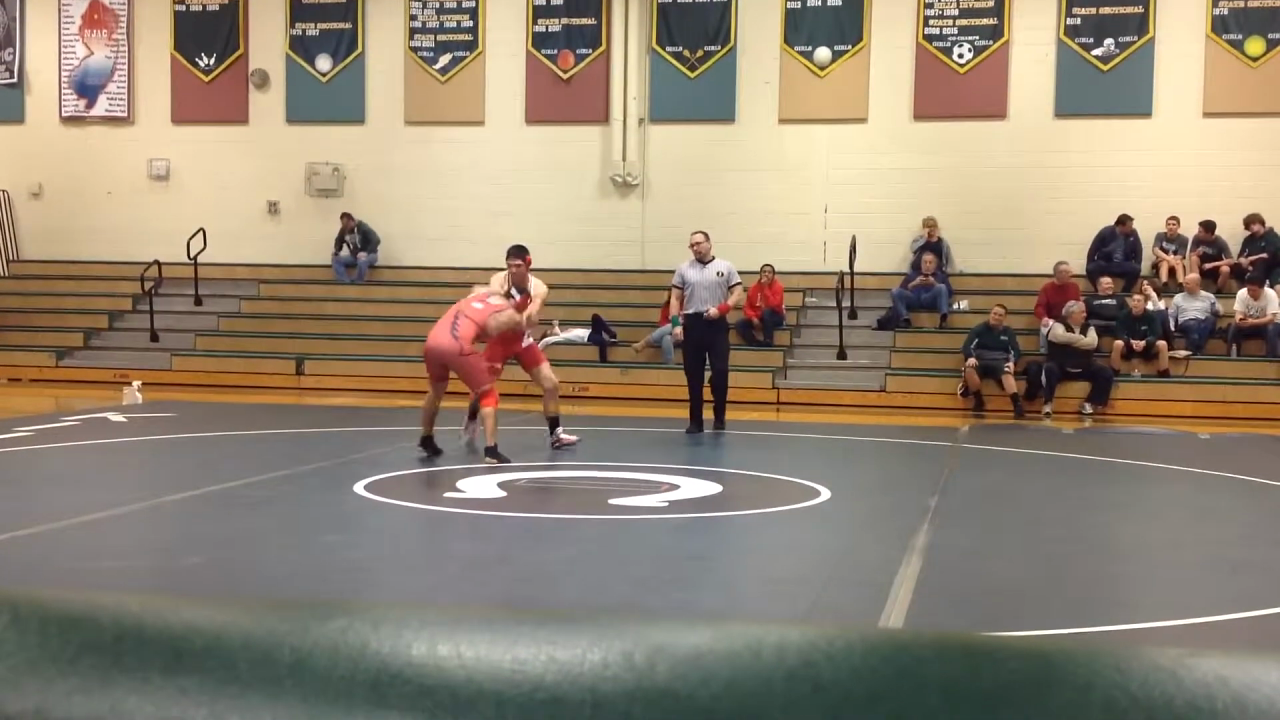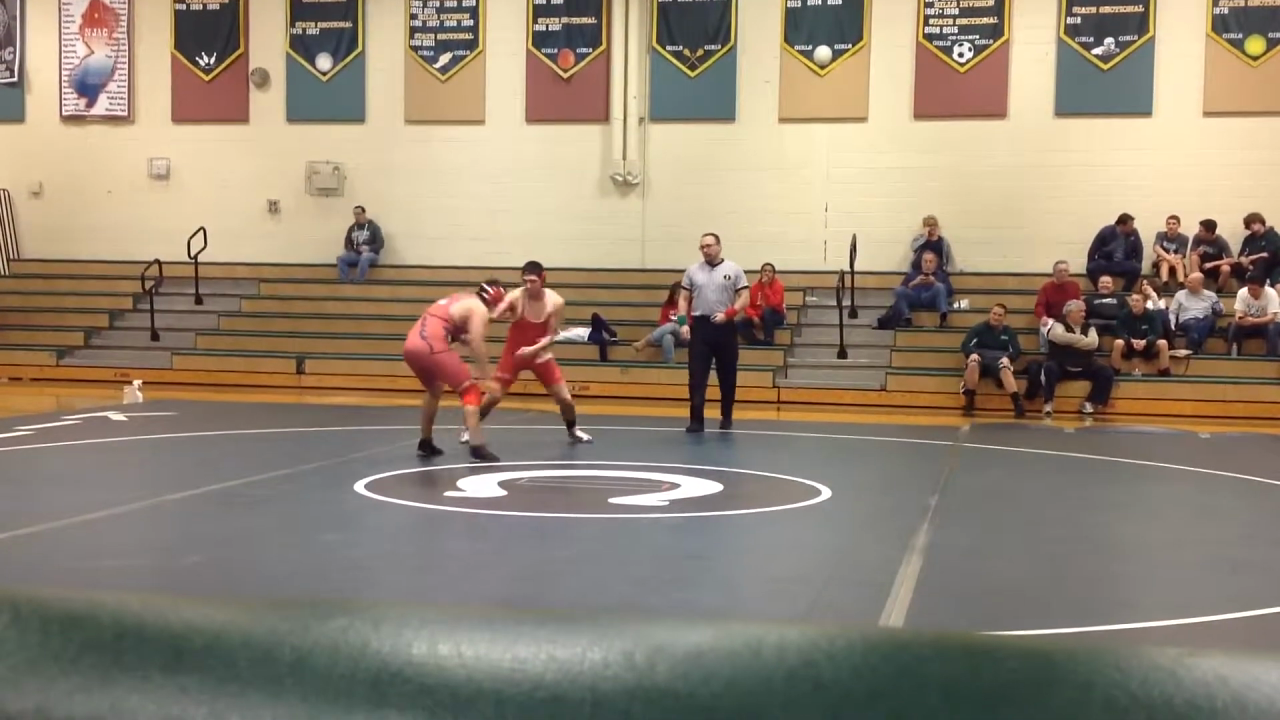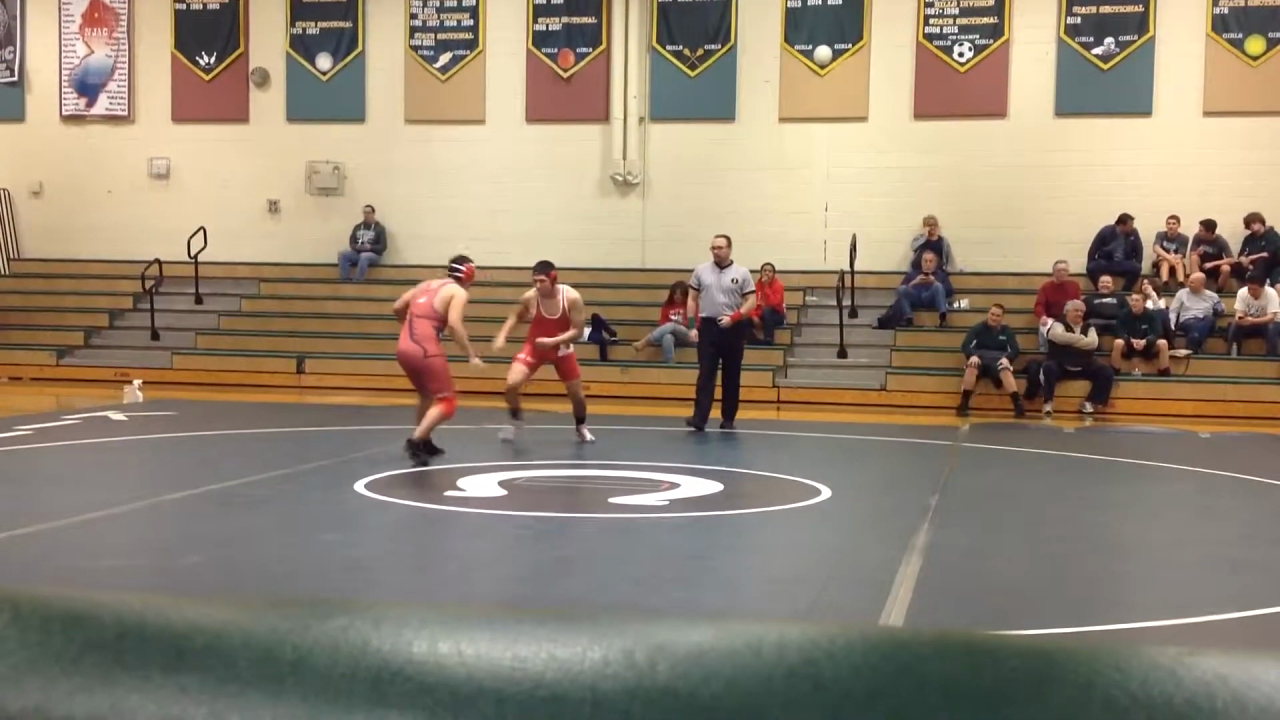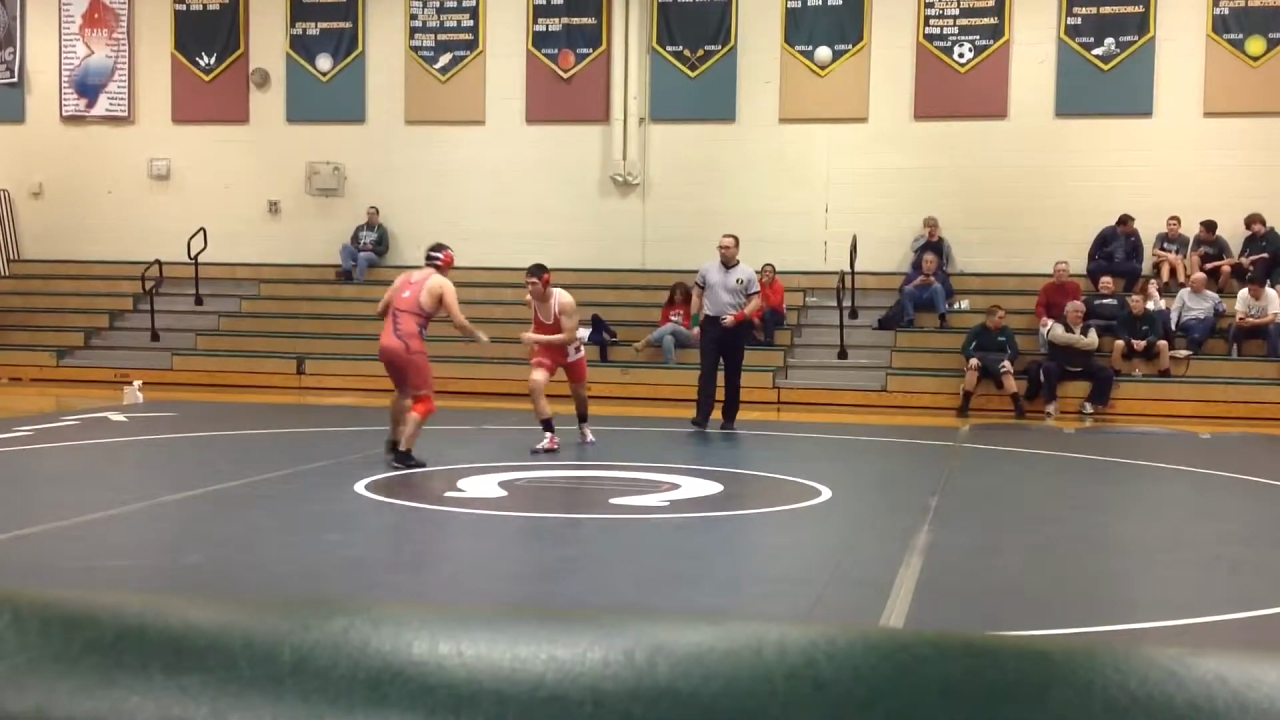
dt=0.2s
person 1, frame 1
left shoulder: (726, 267)
right shoulder: (683, 269)
left elbow: (738, 294)
right elbow: (675, 299)
left wrist: (720, 310)
right wrist: (675, 323)
left hip: (717, 325)
right hip: (692, 324)
left knee: (720, 371)
right knee: (693, 375)
left ankle: (719, 416)
right ankle: (695, 422)
person 1, frame 2
left shoulder: (734, 270)
right shoulder: (692, 271)
left elbow: (745, 297)
right elbow: (684, 299)
left wrist: (727, 314)
right wrist: (683, 322)
left hip: (725, 326)
right hip: (700, 326)
left knee: (727, 375)
right knee: (697, 375)
left ankle: (726, 417)
right ankle: (696, 421)
person 1, frame 3
left shoulder: (742, 273)
right shoulder: (701, 271)
left elbow: (752, 301)
right elbow: (692, 299)
left wrist: (734, 318)
left hip: (733, 328)
right hip: (707, 326)
left knee: (731, 375)
right knee: (706, 373)
left ankle: (728, 418)
right ankle: (700, 418)
person 1, frame 4
left shoulder: (747, 273)
right shoulder: (707, 269)
left elbow: (756, 302)
right elbow: (697, 296)
left wrist: (736, 318)
right wrist: (695, 323)
left hip: (735, 328)
right hip: (710, 324)
left knee: (732, 375)
right knee: (707, 371)
left ankle: (729, 419)
right ankle: (702, 415)
person 2, frame 1
left shoulder: (482, 293)
right shoulder: (513, 316)
right elbow: (523, 331)
left hip: (433, 343)
right hip: (457, 348)
left knee: (437, 390)
right knee: (488, 395)
left ankle: (427, 440)
right ankle: (491, 451)
person 2, frame 2
left shoulder: (458, 298)
right shoulder: (480, 309)
right elbow: (476, 342)
left wrist: (460, 337)
right wrist: (486, 371)
left hip: (411, 346)
right hip: (432, 349)
left knee: (433, 391)
right knee: (471, 392)
left ankle: (425, 443)
right ankle: (477, 447)
person 2, frame 3
left shoulder: (425, 285)
right shoulder: (458, 292)
left elbow: (397, 308)
right elbow: (455, 325)
right wrist: (471, 355)
left hip: (403, 350)
right hip: (426, 352)
left knee: (426, 396)
right knee: (446, 403)
left ankle: (424, 444)
right ankle: (415, 442)
person 2, frame 4
left shoulder: (403, 278)
right shoulder: (443, 284)
left elbow: (380, 310)
right elbow: (459, 321)
right wrist: (479, 336)
left hip: (386, 345)
right hip: (409, 347)
left knee: (403, 393)
right knee: (424, 401)
left ankle: (394, 442)
right ankle: (403, 454)
person 3, frame 1
left shoulder: (539, 288)
right shoulder: (499, 279)
left elbow: (532, 319)
right elbow: (490, 293)
left hip: (523, 341)
right hip: (499, 340)
left knee: (550, 385)
left ankle: (556, 434)
right ankle: (471, 422)
person 3, frame 2
left shoulder: (555, 302)
right shoulder: (514, 297)
left elbow: (551, 336)
right elbow: (494, 316)
left wrist: (533, 350)
left hip: (540, 353)
right hip: (513, 353)
left knee: (565, 400)
right knee: (493, 397)
left ankle: (573, 430)
person 3, frame 3
left shoulder: (572, 297)
right shoulder: (529, 297)
left elbow: (578, 331)
right elbow: (514, 316)
left wrist: (552, 341)
right wrist: (502, 335)
left hip: (562, 348)
right hip: (534, 346)
left knee: (577, 395)
right knee: (512, 384)
left ankle: (580, 427)
right ankle: (515, 420)
person 3, frame 4
left shoulder: (564, 301)
right shoulder: (532, 300)
left elbow: (569, 337)
left wrist: (537, 338)
right wrist: (533, 342)
left hip: (571, 351)
right hip: (546, 349)
left knee: (579, 395)
right knee: (535, 385)
left ankle: (583, 426)
right ankle: (551, 438)
